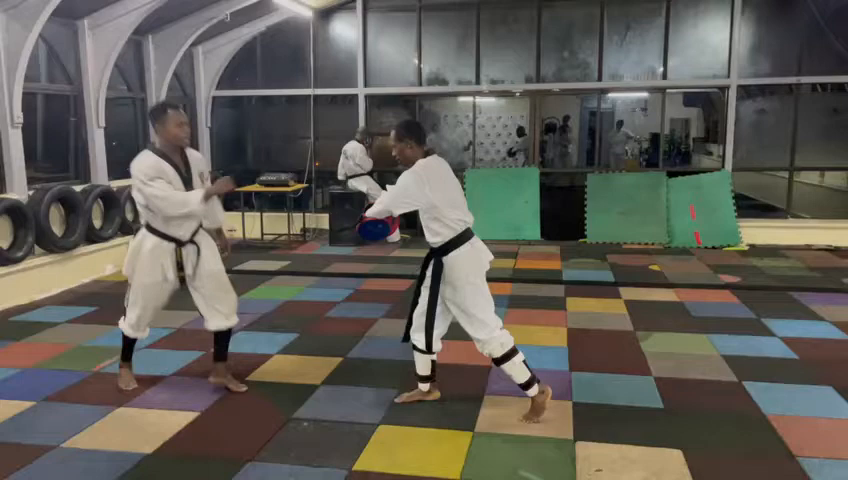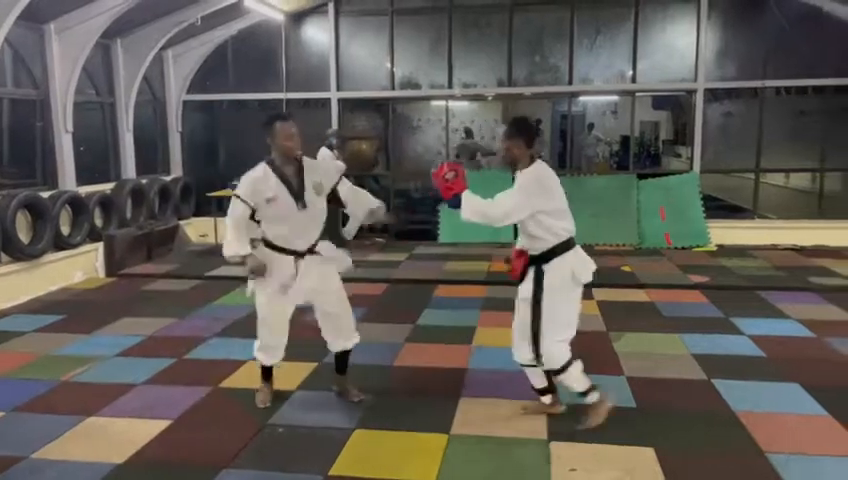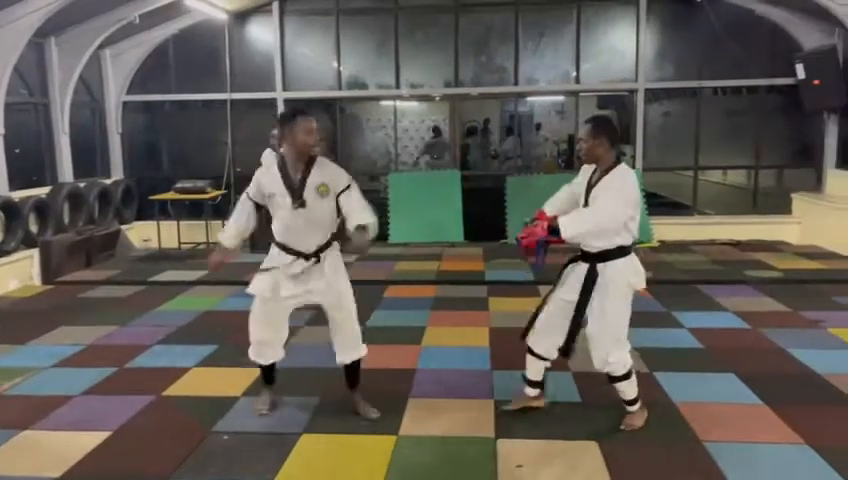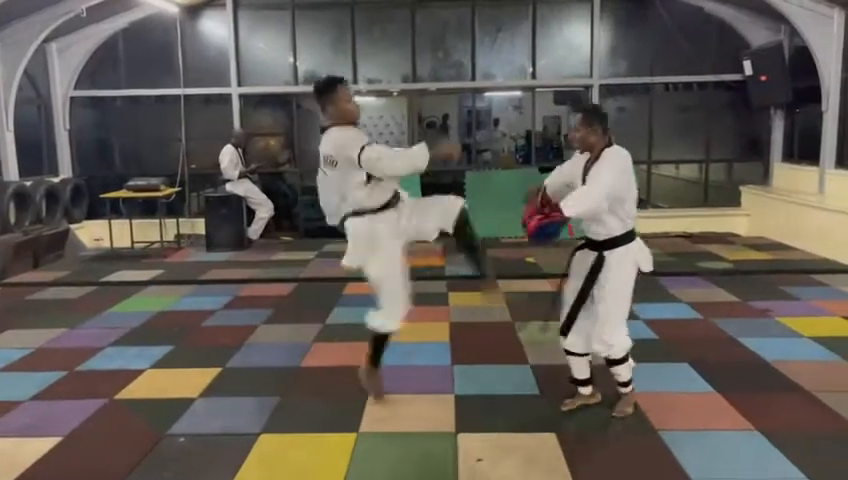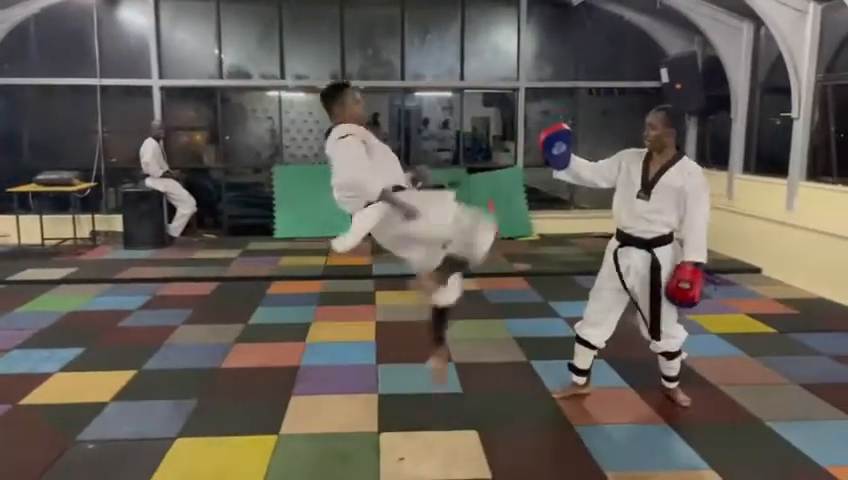
dt=1s
person 1, frame 1
left shoulder: (417, 175)
right shoulder: (434, 165)
left elbow: (386, 206)
right elbow: (399, 201)
left wrist: (367, 217)
right wrist: (381, 216)
left hip: (457, 260)
right hip: (447, 258)
left knee: (485, 328)
right knee: (423, 322)
left ankle: (537, 391)
right ankle: (427, 387)
person 1, frame 2
left shoulder: (535, 179)
right shoulder: (528, 174)
left elbow: (496, 212)
left wrist: (458, 197)
right wrist: (522, 251)
left hip: (560, 267)
right hip: (541, 265)
left knee: (549, 345)
right knee: (525, 340)
left ankle: (596, 400)
right ankle: (550, 399)
person 1, frame 3
left shoulder: (623, 179)
right shoulder: (589, 172)
left elbow: (596, 220)
right elbow: (568, 197)
left wrist: (549, 227)
right wrist: (542, 218)
left hip: (612, 270)
right hip: (584, 266)
left knee: (610, 347)
right knee: (544, 328)
left ankle: (635, 408)
right ankle: (533, 393)
person 1, frame 4
left shoulder: (617, 159)
right shoulder: (582, 159)
left elbow: (594, 196)
right elbow: (559, 180)
right wrist: (542, 194)
left hip: (617, 255)
right hip: (591, 252)
left knee: (605, 332)
right knee: (572, 324)
left ankle: (627, 391)
right ankle: (586, 391)
person 1, frame 5
left shoulder: (689, 173)
right shoulder: (629, 159)
left elbow: (695, 222)
right elbow: (592, 174)
left wrist: (692, 266)
right wrist: (563, 159)
left hip: (657, 257)
right hip: (621, 252)
left knee: (664, 326)
right knee: (596, 315)
left ankle: (671, 385)
right ankle: (580, 381)
person 2, frame 1
left shoulder: (196, 158)
right shoulder: (144, 165)
right elbow: (167, 205)
left wrist: (217, 229)
right wrist: (211, 192)
left hip: (195, 244)
right hip: (159, 247)
left knee: (222, 303)
right knee: (141, 309)
left ankle: (219, 370)
right ankle: (125, 366)
person 2, frame 2
left shoulder: (319, 168)
right shoulder: (255, 180)
left elbow: (348, 192)
right elbow: (234, 224)
right wrist: (247, 258)
left hip: (311, 260)
right hip: (275, 264)
left knee: (340, 323)
right knee: (271, 334)
left ankle: (342, 379)
right ankle: (266, 383)
person 2, frame 3
left shoulder: (332, 173)
right shoulder: (266, 174)
left elbow: (359, 209)
right elbow: (246, 209)
left wrist: (361, 230)
right wrist: (225, 245)
left hip: (324, 263)
right hip: (283, 263)
left knee: (347, 331)
right knee: (265, 332)
left ankle: (355, 395)
right ankle: (268, 388)
person 2, frame 4
left shoulder: (330, 143)
right shoulder: (346, 139)
left elbow: (329, 196)
right elbow: (389, 161)
left wrist: (339, 222)
right wrist: (434, 151)
left hip: (382, 218)
right hip: (377, 227)
left knee: (455, 210)
right knee: (393, 302)
left ankle: (480, 267)
right ankle: (371, 369)
person 2, frame 5
left shoulder: (345, 141)
right shoulder: (346, 135)
right elbow: (352, 170)
left wrist: (406, 182)
right wrist: (395, 194)
left hip: (394, 213)
right hip: (395, 211)
right knee: (474, 228)
left ankle: (438, 349)
right ankle: (436, 272)
